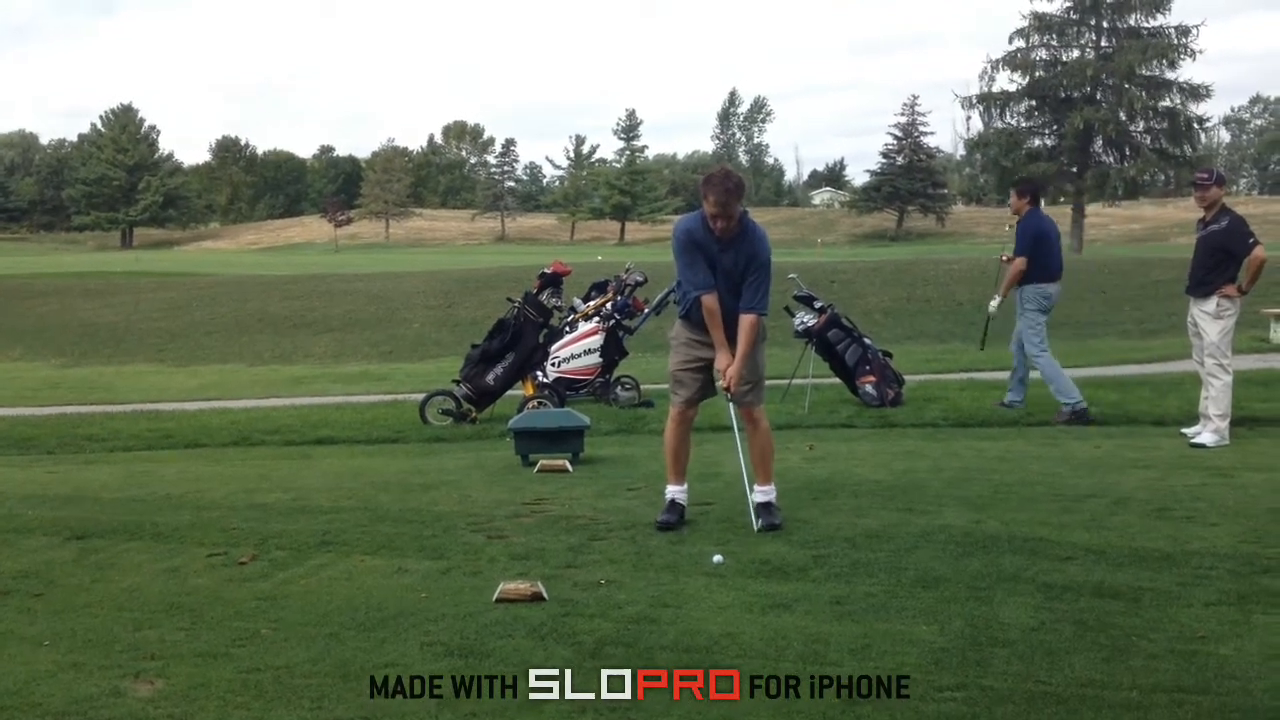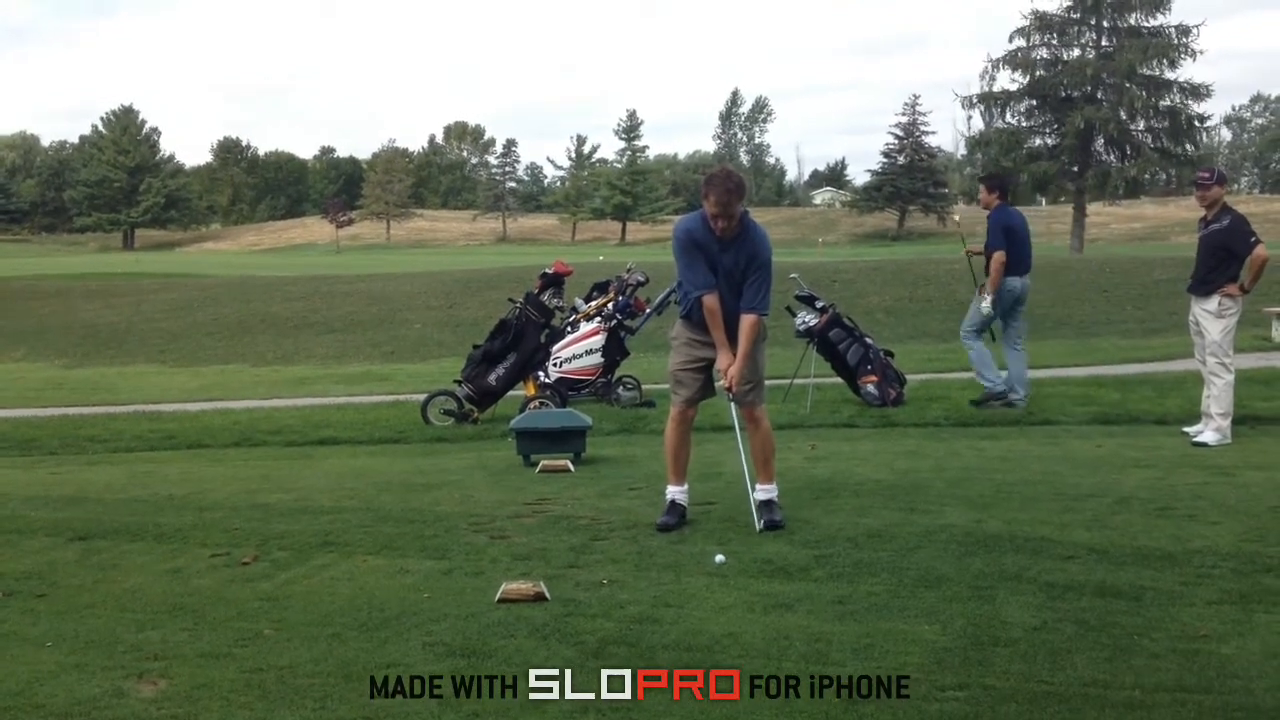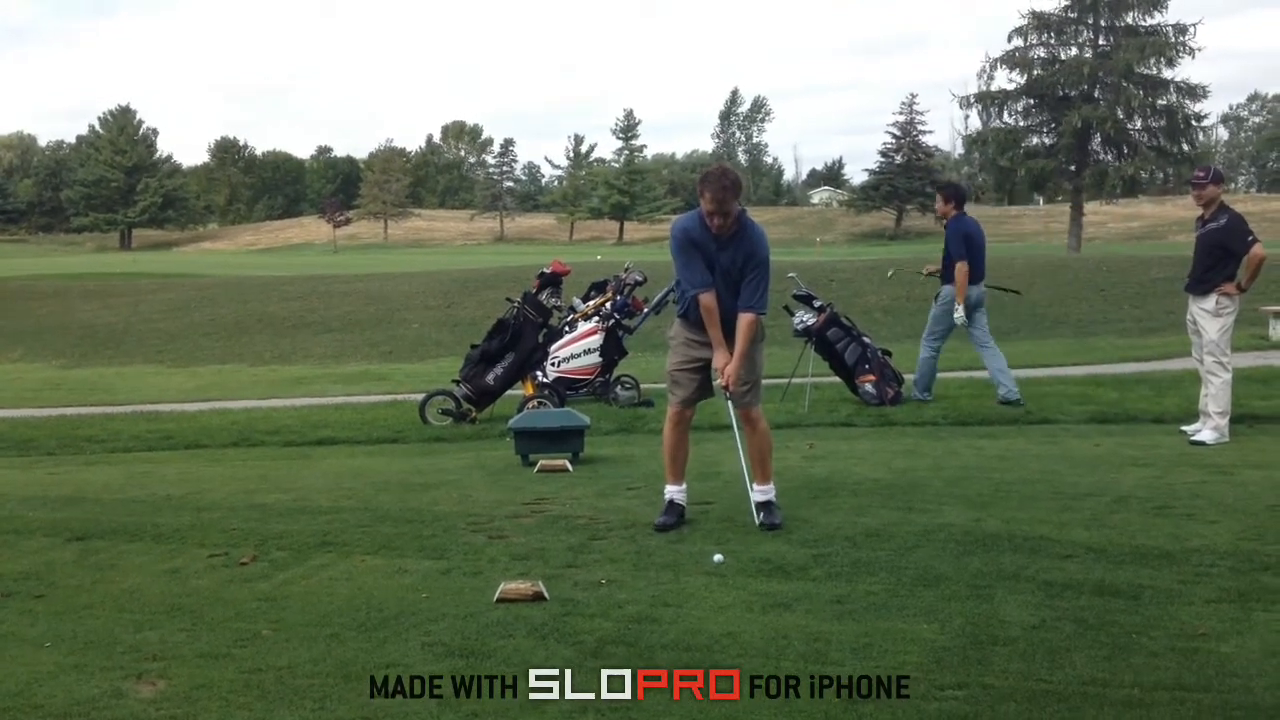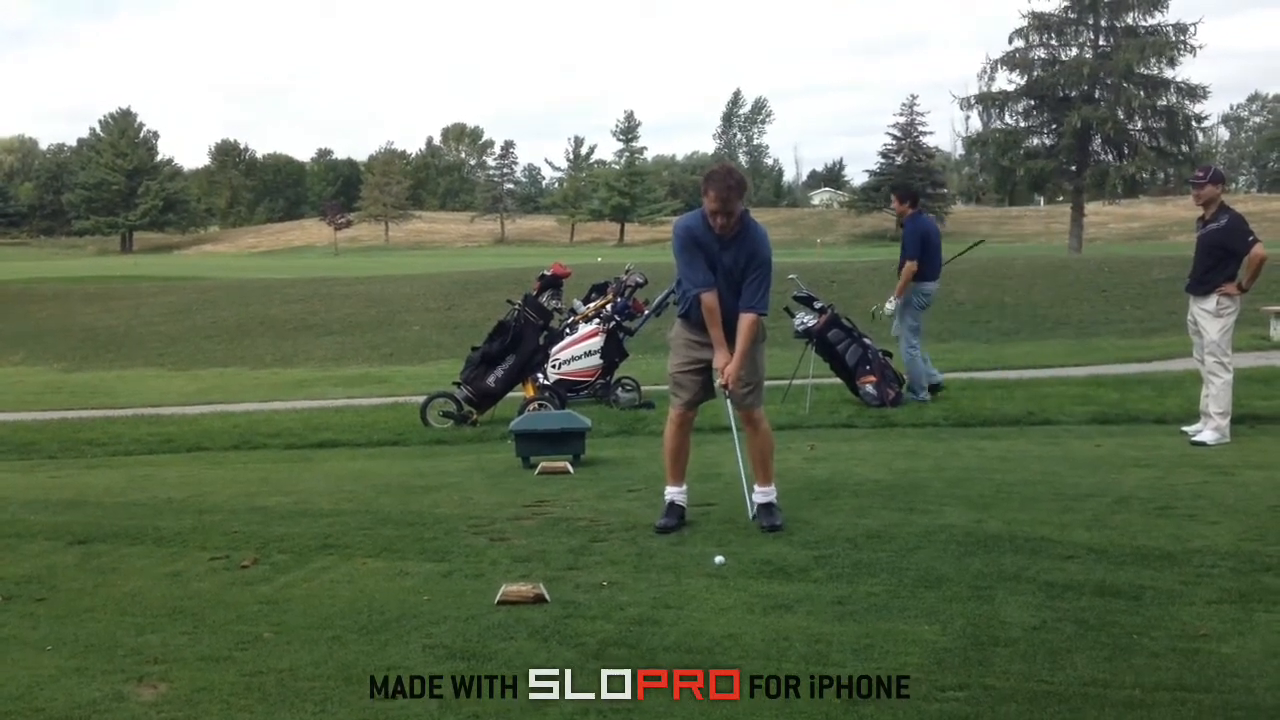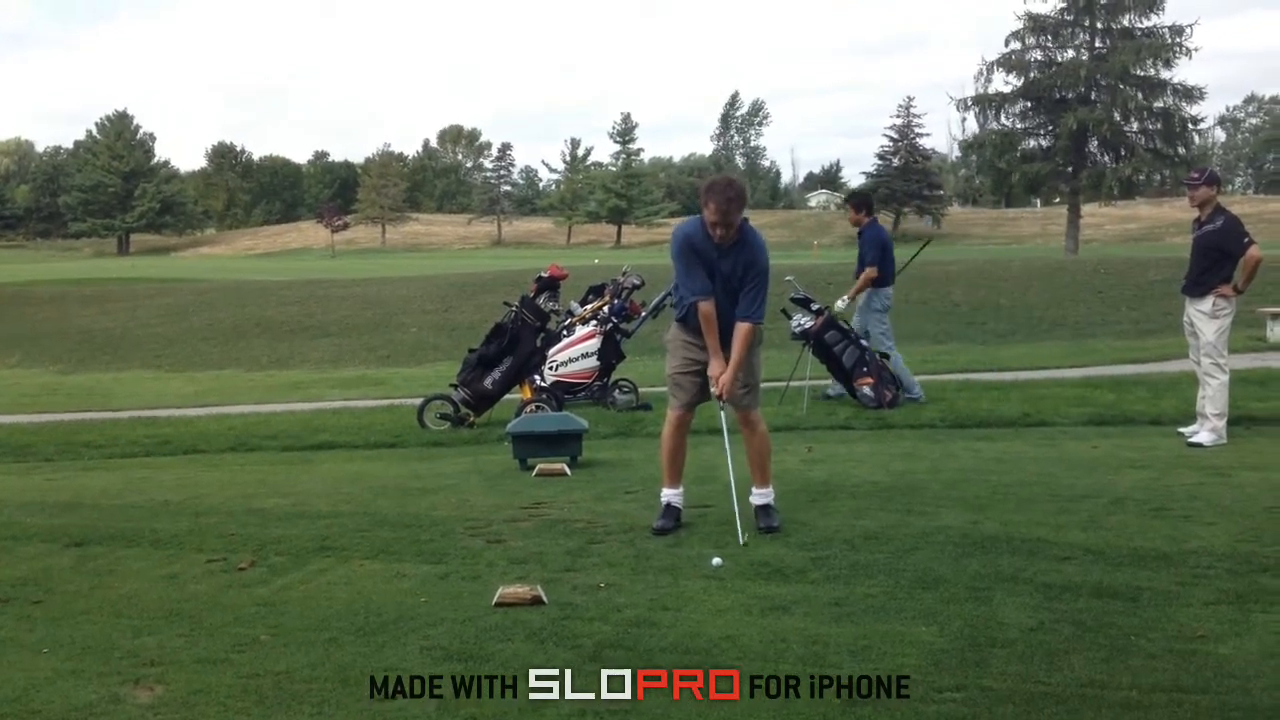
dt=0.3s
person 1, frame 1
left shoulder: (757, 241)
right shoulder: (686, 231)
left elbow: (752, 309)
right elbow: (705, 295)
left wrist: (738, 361)
right wrist: (720, 351)
left hip: (743, 330)
right hip: (694, 330)
left knee: (753, 412)
right knee: (681, 411)
left ankle: (765, 496)
right ankle: (675, 498)
person 1, frame 2
left shoulder: (757, 241)
right shoulder: (686, 231)
left elbow: (752, 310)
right elbow: (706, 295)
left wrist: (739, 361)
right wrist: (721, 351)
left hip: (743, 330)
right hip: (695, 330)
left knee: (754, 411)
right knee: (681, 412)
left ankle: (766, 494)
right ankle: (676, 498)
person 1, frame 3
left shoulder: (755, 239)
right shoulder: (683, 230)
left elbow: (750, 308)
right elbow: (703, 293)
left wrist: (736, 360)
right wrist: (718, 350)
left hip: (741, 330)
right hip: (692, 329)
left knee: (751, 412)
right knee: (678, 412)
left ankle: (764, 495)
right ankle: (675, 497)
person 1, frame 4
left shoulder: (757, 240)
right shoulder: (686, 230)
left elbow: (752, 309)
right elbow: (705, 293)
left wrist: (736, 360)
right wrist: (719, 350)
left hip: (742, 331)
right hip: (693, 331)
left knee: (752, 414)
right knee: (680, 414)
left ankle: (765, 497)
right ankle: (675, 499)
person 1, frame 5
left shoulder: (755, 248)
right shoulder: (685, 235)
left elbow: (748, 317)
right elbow: (702, 301)
left wrist: (732, 369)
right wrist: (714, 358)
left hip: (739, 336)
right hip: (690, 333)
left knee: (750, 415)
right knee: (678, 415)
left ankle: (763, 499)
right ankle: (672, 500)
person 2, frame 1
left shoulder: (1231, 222)
right shoulder: (1202, 223)
left elbow: (1258, 255)
left wrist: (1242, 288)
left hip: (1217, 304)
right hip: (1197, 302)
left knee: (1217, 366)
right knee: (1204, 366)
left ankle: (1218, 430)
right ankle: (1206, 423)
person 2, frame 2
left shoulder: (1232, 221)
right shoulder: (1204, 222)
left elbow: (1260, 254)
left wrist: (1244, 288)
right wrist: (1196, 281)
left hip: (1220, 303)
right hip: (1199, 301)
left knee: (1219, 364)
right knee: (1206, 365)
left ankle: (1220, 429)
right ankle: (1208, 421)
person 2, frame 3
left shoulder: (1229, 220)
right shoulder: (1201, 221)
left elbow: (1257, 253)
left wrist: (1241, 286)
right wrist: (1194, 279)
left hip: (1217, 302)
right hip: (1196, 300)
left knee: (1216, 364)
right knee: (1203, 364)
left ankle: (1217, 427)
right ankle: (1206, 420)
person 2, frame 4
left shoulder: (1230, 220)
right shoulder: (1203, 221)
left elbow: (1258, 253)
left wrist: (1242, 287)
right wrist: (1194, 281)
left hip: (1218, 302)
right hip: (1197, 301)
left knee: (1218, 364)
right knee: (1205, 364)
left ankle: (1219, 428)
right ankle: (1207, 421)
person 2, frame 5
left shoulder: (1225, 222)
right shoulder: (1198, 223)
left elbow: (1254, 255)
left wrist: (1238, 288)
right wrist: (1191, 281)
left hip: (1213, 304)
right hip: (1193, 302)
left knee: (1213, 365)
right knee: (1201, 365)
left ankle: (1215, 429)
right ankle: (1203, 422)
person 3, frame 1
left shoulder: (1027, 224)
right shoulder: (1046, 221)
left elbow: (1021, 266)
left wrist: (999, 295)
right wrist: (1014, 258)
left hip: (1034, 291)
right hip: (1048, 287)
left knee: (1037, 352)
right knee: (1020, 345)
left ankle: (1074, 404)
right ankle: (1014, 397)
person 3, frame 2
left shoulder: (997, 218)
right shoulder: (1017, 216)
left elbow: (999, 259)
left wrist: (988, 295)
right wrist: (981, 251)
left hip: (1002, 283)
right hip: (1022, 282)
left knee: (970, 332)
right knee: (1014, 342)
left ankle: (994, 386)
right ankle: (1017, 395)
person 3, frame 3
left shoulder: (955, 228)
right shoulder: (971, 225)
left elbow: (961, 268)
left wrist: (959, 305)
right wrist: (940, 269)
left hip: (954, 292)
right hip: (976, 289)
left knee: (931, 343)
right knee: (985, 343)
left ankle: (921, 392)
right ankle: (1010, 392)
person 3, frame 4
left shoulder: (913, 227)
right shoulder: (927, 222)
left elbow: (911, 266)
left wrist: (894, 298)
left hip: (917, 288)
right hip: (927, 284)
left knee: (909, 343)
right knee: (907, 337)
left ankle: (919, 392)
right ankle: (932, 378)
person 3, frame 5
left shoulder: (872, 235)
right shoulder: (874, 231)
left elbow: (871, 272)
left wrist: (847, 298)
left hip: (875, 295)
right hip: (871, 294)
left knee: (884, 347)
left ankle: (913, 392)
right ankle: (840, 387)
